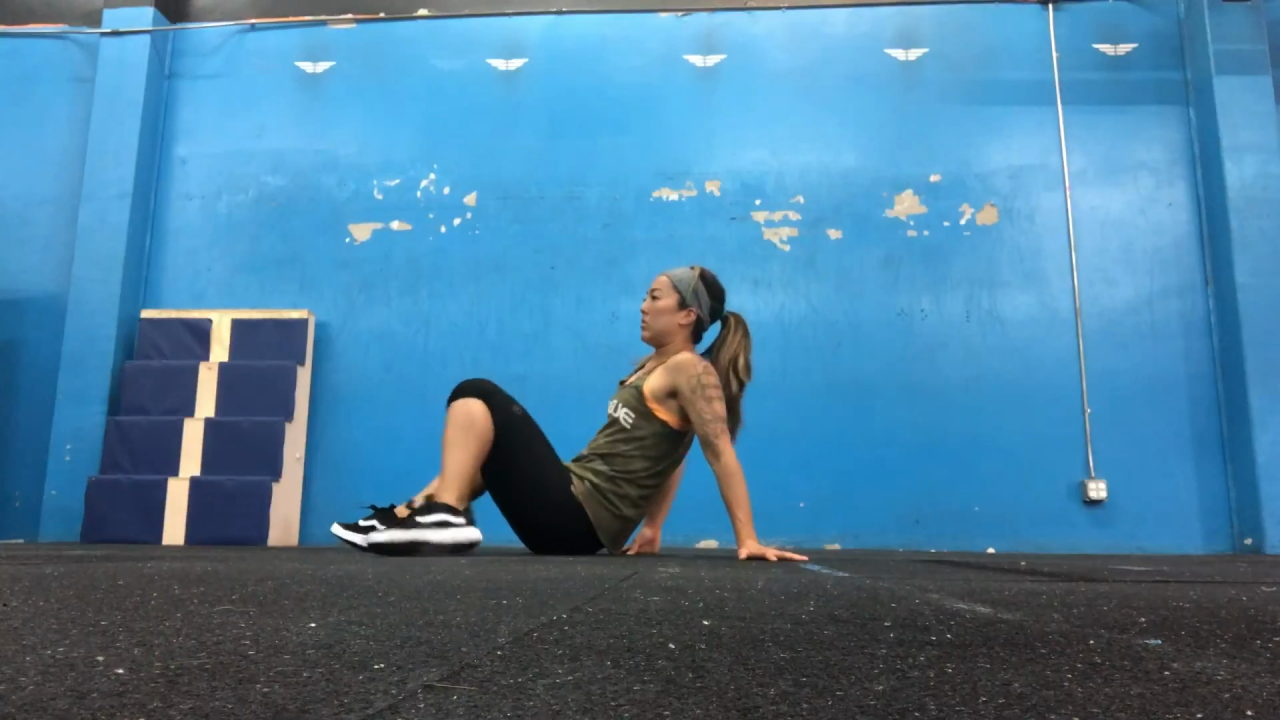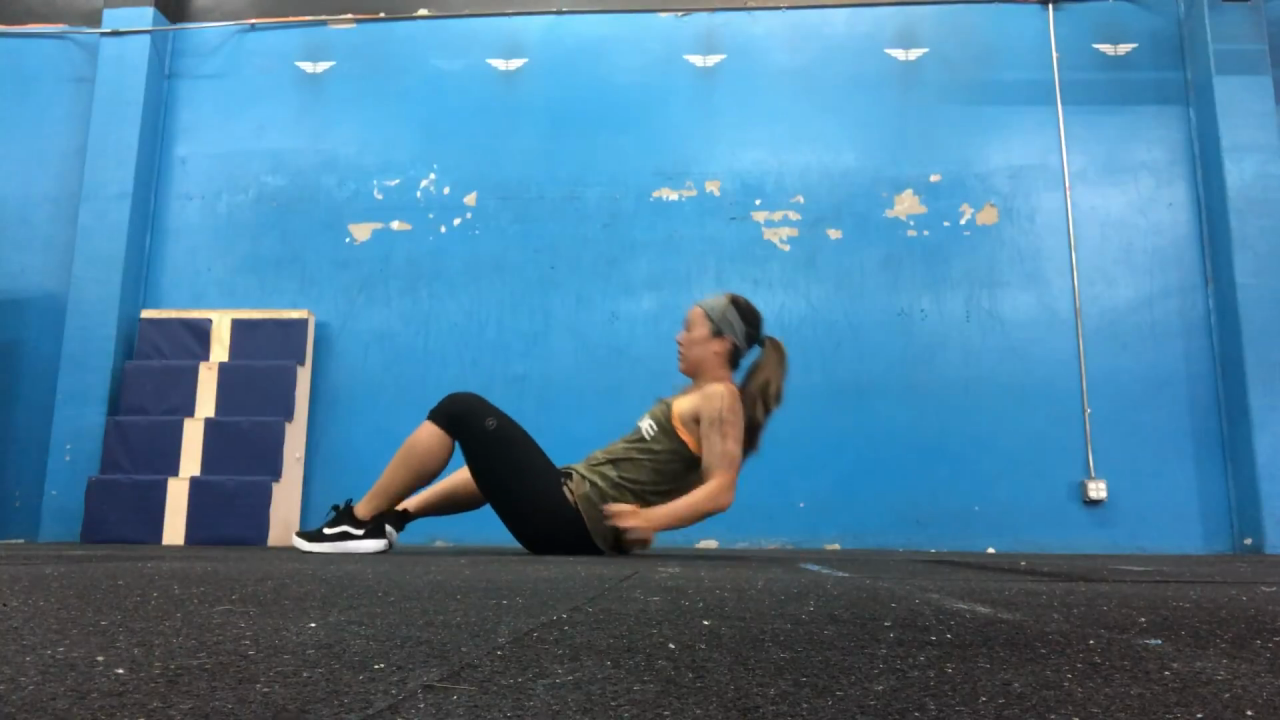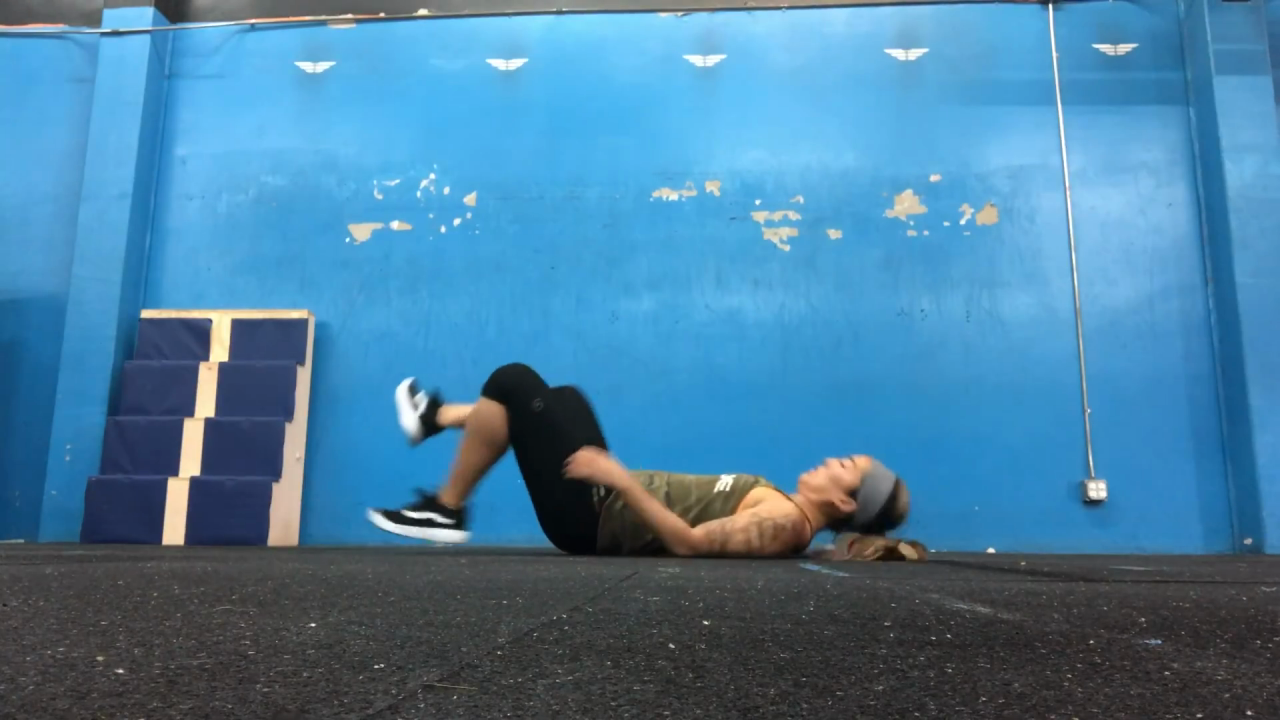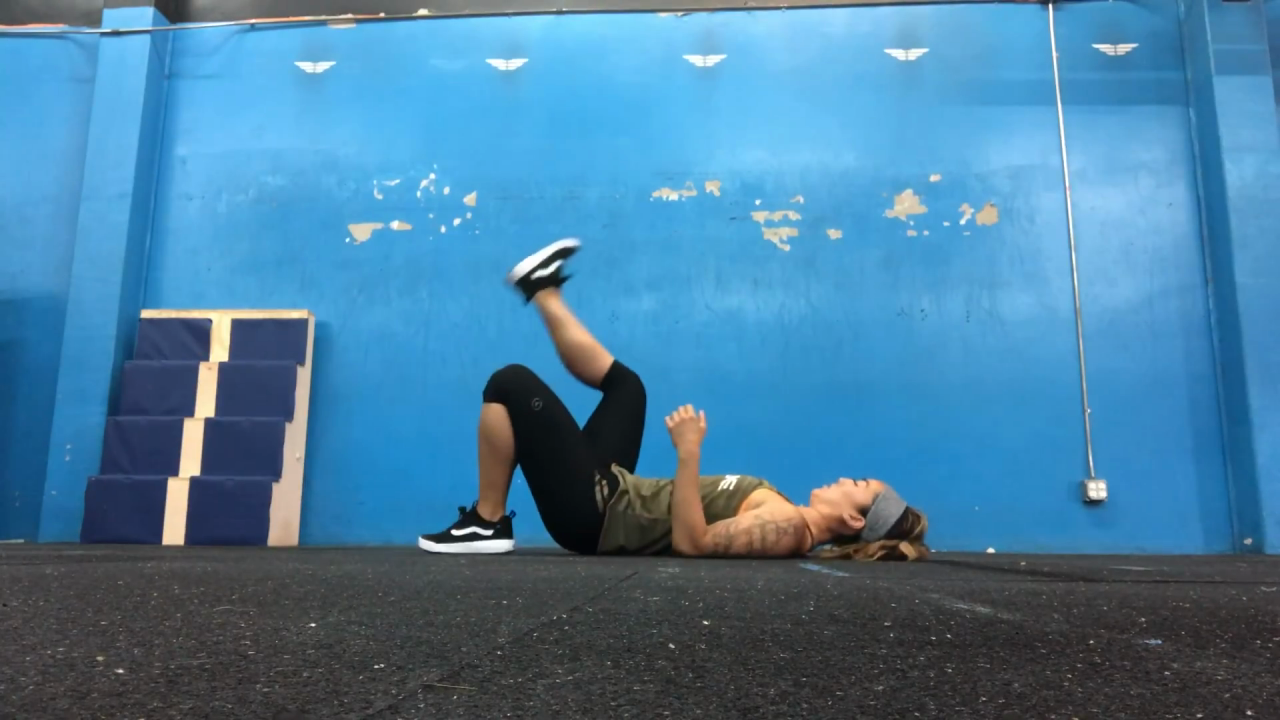
dt=0.5s
person 1, frame 1
left shoulder: (690, 370)
right shoulder: (652, 366)
left elbow: (720, 452)
right elbow: (661, 451)
left wrist: (747, 539)
right wrist: (651, 527)
left hip: (571, 520)
right hip: (573, 516)
left knee: (475, 394)
right knee: (484, 442)
left ankle: (449, 515)
right ankle: (400, 518)
person 1, frame 2
left shoulder: (718, 403)
right shoulder: (703, 398)
left elbow: (719, 491)
right elbow: (673, 477)
left wrist: (652, 517)
right wrist: (635, 529)
left hip: (565, 525)
right hip: (574, 521)
left knee: (459, 410)
right knee: (483, 456)
left ankle: (361, 524)
right ankle: (393, 517)
person 1, frame 3
left shoulder: (784, 523)
right shoulder: (786, 508)
left elbow: (688, 540)
left wrist: (622, 480)
left hip: (593, 513)
right hip: (612, 499)
left knee: (513, 381)
right knee: (564, 399)
left ankle: (444, 511)
right ankle: (435, 418)
person 1, frame 4
left shoulder: (787, 530)
right shoulder: (791, 519)
left elbow: (690, 541)
left wrist: (688, 453)
left hip: (591, 514)
right hip: (609, 498)
left knee: (510, 383)
right knee: (624, 383)
left ankle: (486, 524)
right ankle: (544, 286)
